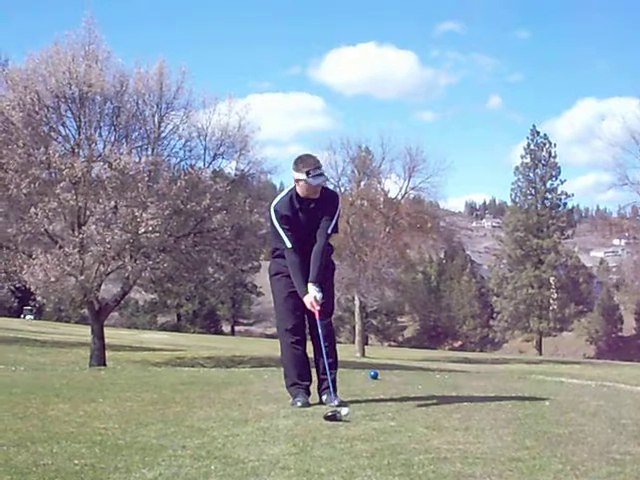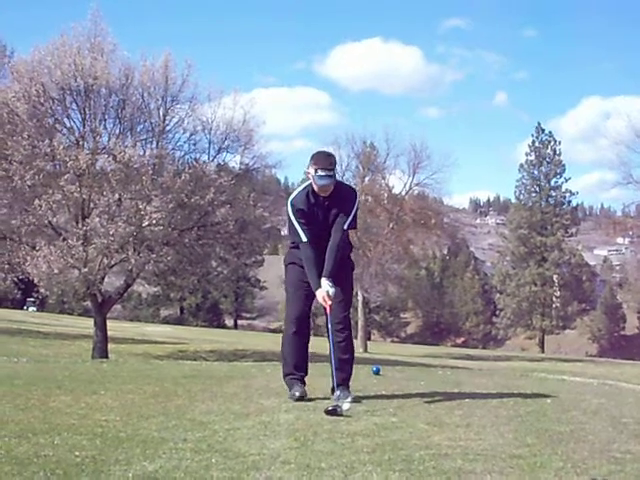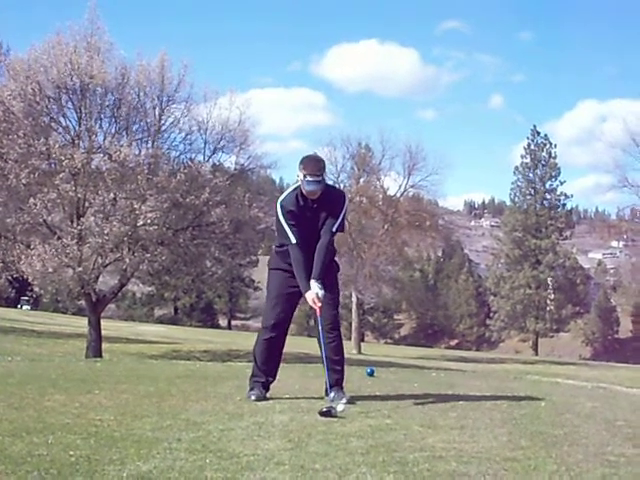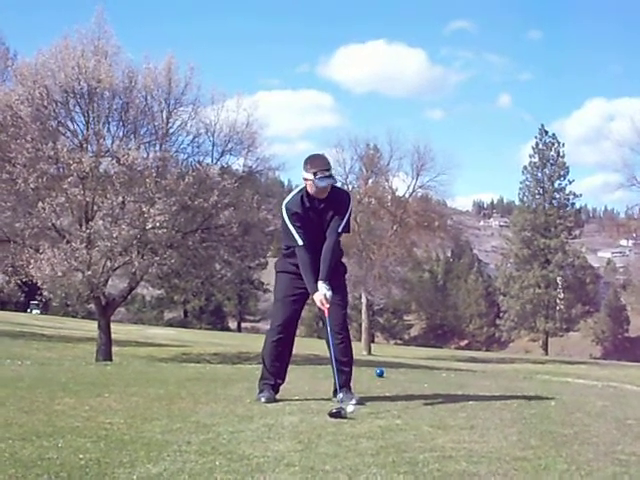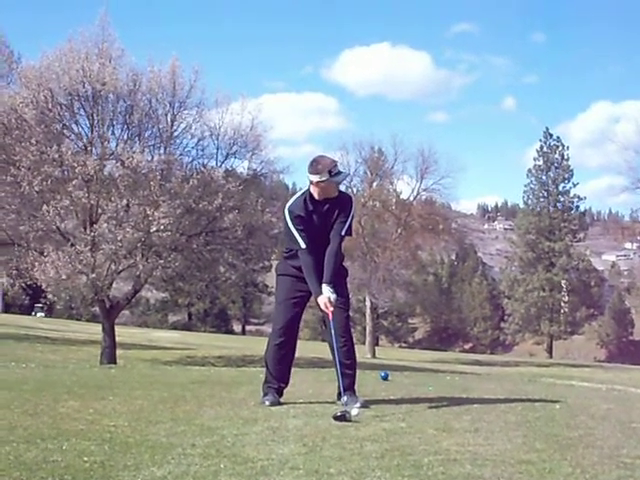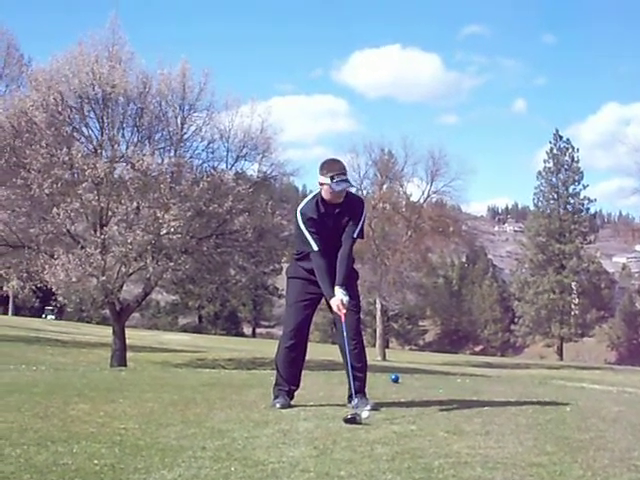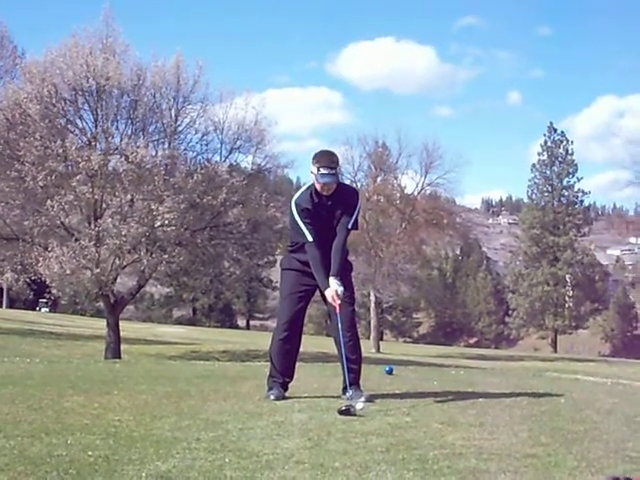
dt=0.7s
person 1, frame 1
left shoulder: (330, 199)
right shoulder: (280, 206)
left elbow: (322, 242)
right elbow: (291, 251)
left wrist: (314, 284)
right wrist: (304, 291)
left hip: (319, 267)
right hip: (286, 268)
left knee: (324, 326)
right knee: (291, 328)
left ankle: (327, 389)
right ankle: (299, 390)
person 1, frame 2
left shoulder: (348, 195)
right shoulder: (297, 200)
left elbow: (338, 238)
right elbow: (306, 245)
left wrist: (327, 278)
right wrist: (316, 285)
left hip: (337, 263)
right hip: (302, 261)
left knee: (341, 321)
right knee: (296, 318)
left ankle: (341, 385)
right ankle: (295, 380)
person 1, frame 3
left shoulder: (337, 198)
right shoulder: (286, 202)
left elbow: (326, 240)
right elbow: (296, 247)
left wrist: (316, 280)
right wrist: (306, 287)
left hip: (322, 266)
right hip: (286, 265)
left knee: (330, 324)
right knee: (273, 322)
left ankle: (335, 387)
right ankle: (259, 383)
person 1, frame 4
left shoulder: (342, 199)
right shoulder: (292, 204)
left elbow: (332, 241)
right elbow: (302, 248)
left wrist: (323, 282)
right wrist: (313, 289)
left hip: (330, 268)
right hip: (294, 268)
left knee: (339, 325)
right knee: (281, 324)
left ankle: (343, 388)
right ankle: (268, 385)
person 1, frame 5
left shoulder: (344, 202)
right shoulder: (295, 207)
left elbow: (335, 244)
right elbow: (305, 252)
left wrist: (328, 286)
right wrist: (317, 292)
left hip: (331, 271)
right hip: (295, 271)
left knee: (341, 327)
right knee: (283, 327)
left ankle: (348, 391)
right ankle: (272, 389)
person 1, frame 6
left shoulder: (355, 204)
right shoulder: (306, 210)
left elbow: (346, 247)
right elbow: (317, 255)
left wrist: (340, 288)
right wrist: (330, 295)
left hip: (342, 274)
right hip: (306, 273)
left knee: (352, 330)
right knee: (293, 330)
left ankle: (358, 394)
right ankle: (283, 391)
person 1, frame 7
left shoulder: (350, 196)
right shoulder: (300, 201)
left elbow: (341, 239)
right elbow: (312, 246)
left wrist: (335, 278)
right wrist: (325, 285)
left hip: (336, 267)
right hip: (300, 264)
left knee: (346, 322)
right knee: (287, 321)
left ankle: (352, 386)
right ankle: (277, 383)
